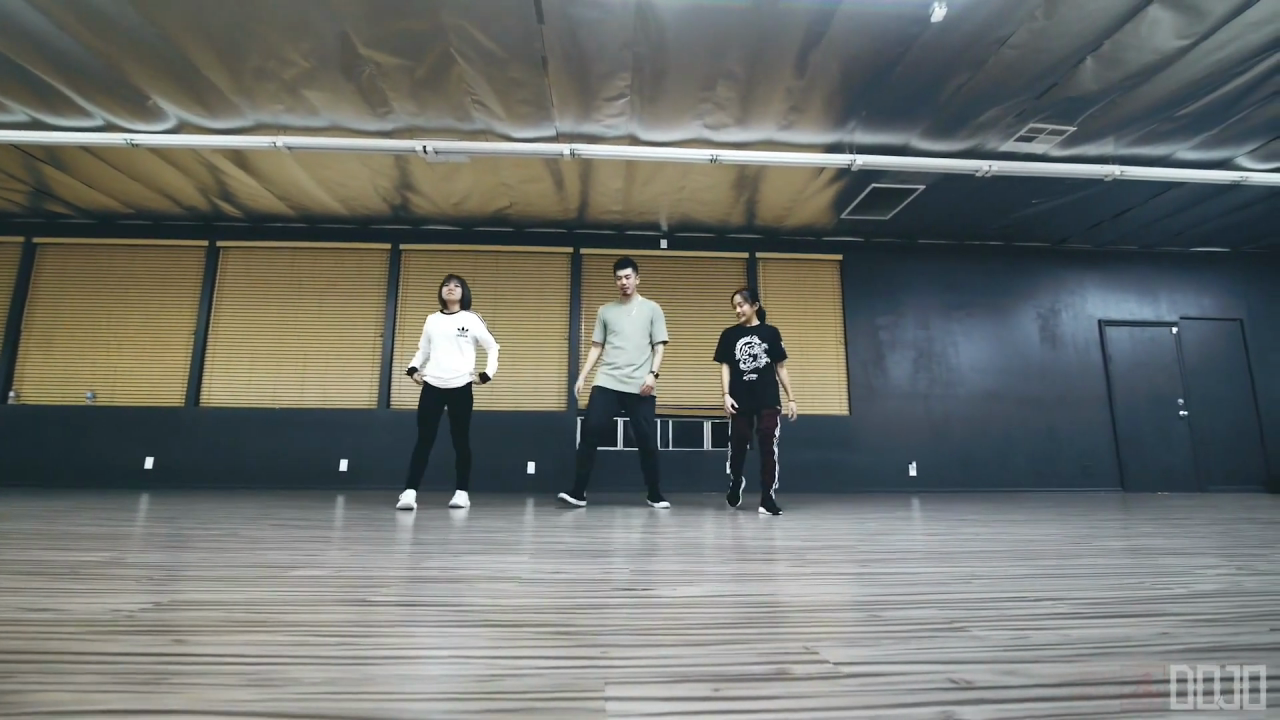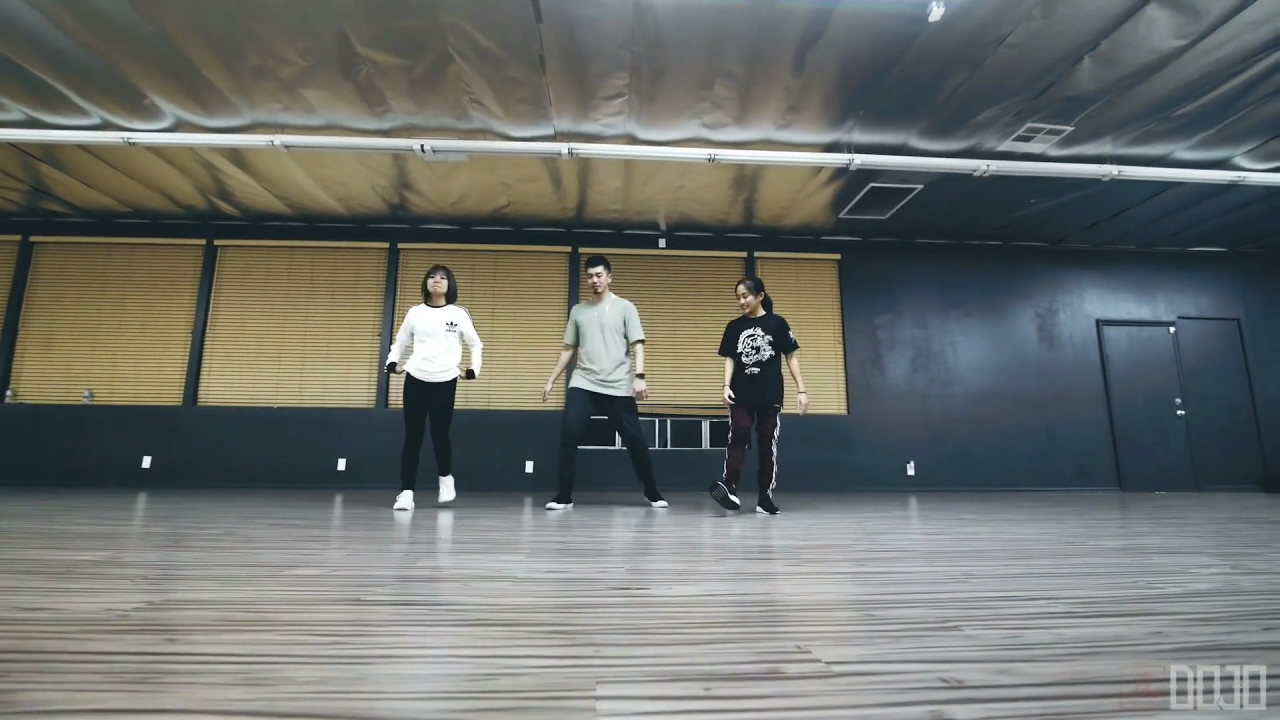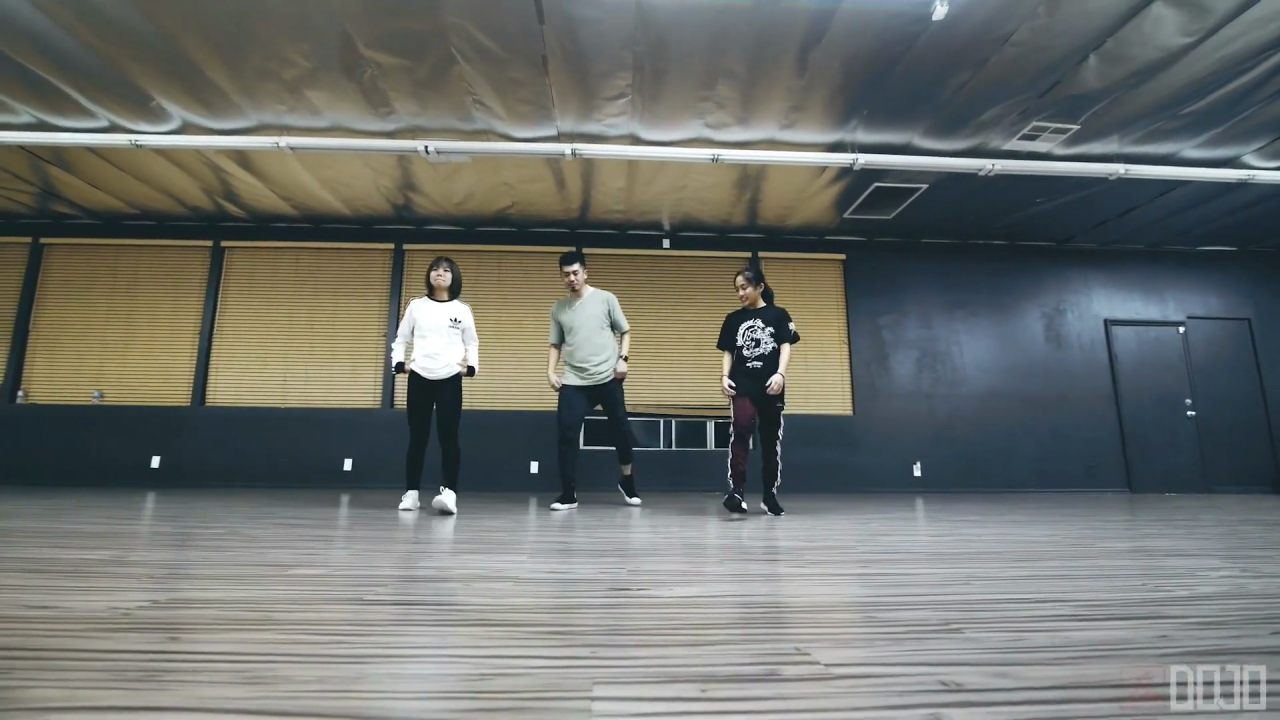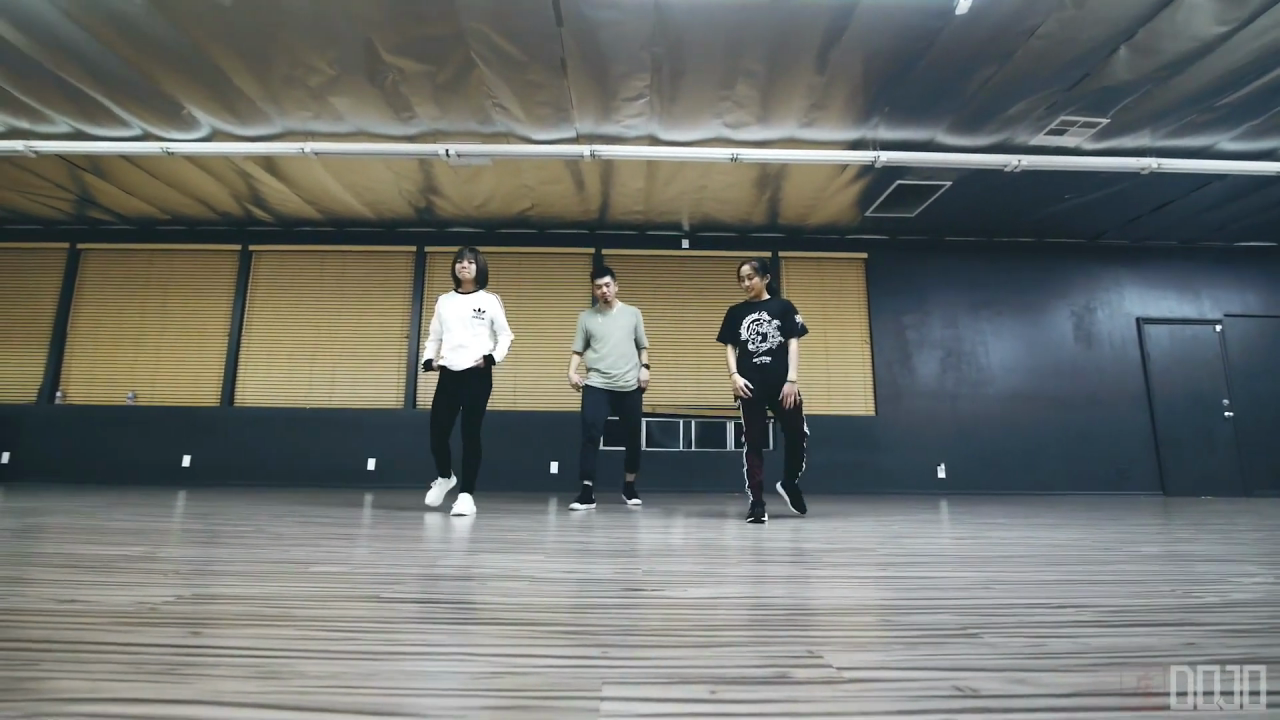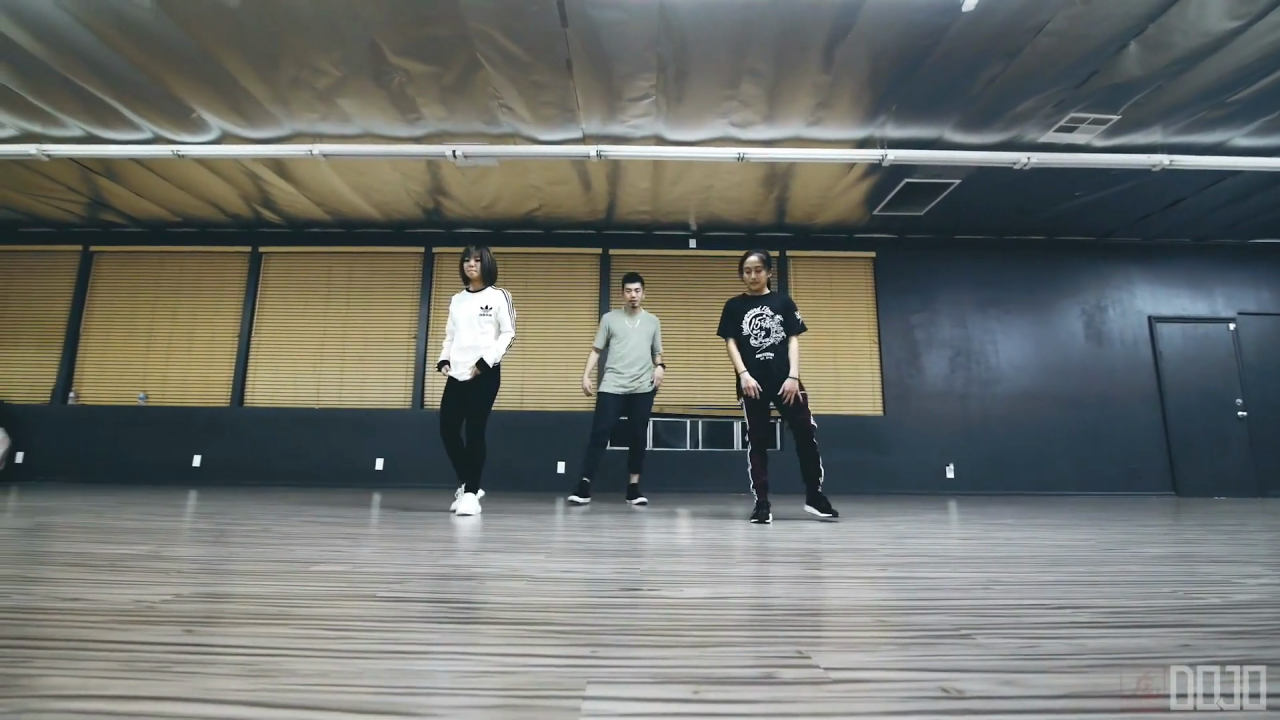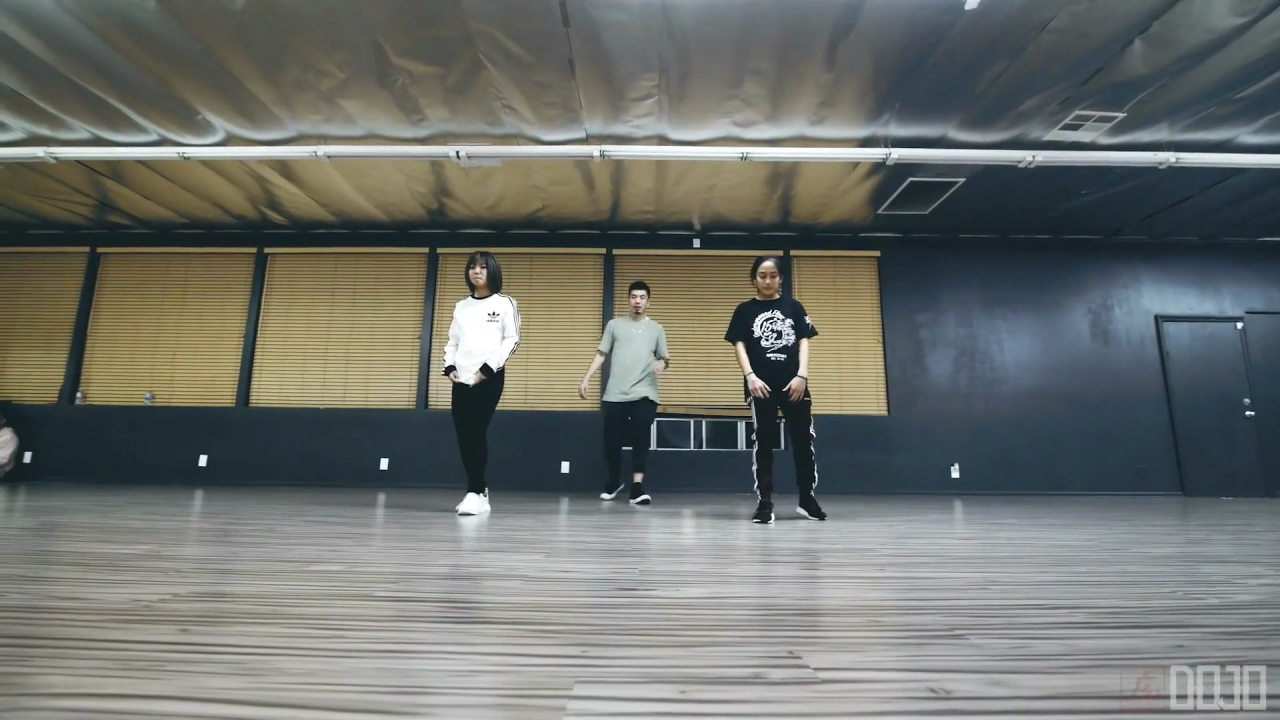
dt=0.3s
person 1, frame 1
left shoulder: (472, 319)
right shoulder: (432, 320)
left elbow: (493, 348)
right elbow: (423, 350)
left wrist: (487, 374)
right wrist: (414, 369)
left hip: (461, 387)
right hip: (432, 386)
left knee: (460, 440)
right knee: (424, 438)
left ankle: (462, 491)
right ankle: (410, 491)
person 1, frame 2
left shoulder: (459, 314)
right shoulder: (415, 313)
left elbow: (475, 345)
right elbow: (400, 342)
left wrist: (473, 370)
right wrist: (392, 363)
left hip: (445, 381)
right hip: (416, 380)
left knee: (440, 433)
right knee: (413, 436)
left ankle: (445, 476)
right ankle: (407, 492)
person 1, frame 3
left shoulder: (463, 310)
right shoulder: (416, 306)
left elbow: (472, 343)
right elbow: (401, 339)
left wrist: (471, 366)
right wrist: (399, 363)
left hip: (450, 379)
right hip: (420, 378)
left knee: (448, 435)
right knee: (418, 436)
left ankle: (448, 492)
right ankle: (412, 492)
person 1, frame 4
left shoulder: (490, 300)
right shoulder: (444, 301)
left elbow: (505, 335)
right elbow: (434, 336)
left wrist: (493, 357)
right wrist: (429, 359)
left hip: (478, 374)
right hip: (449, 373)
left knee: (470, 432)
right knee: (439, 429)
left ankle: (465, 495)
right ankle: (444, 477)
person 1, frame 5
left shoulder: (499, 296)
right shoulder: (457, 300)
left elbow: (508, 334)
left wrist: (484, 363)
right wrist: (443, 361)
left hip: (485, 374)
right hip: (457, 375)
left knee: (474, 432)
right knee: (447, 429)
left ankle: (471, 494)
right ankle: (468, 485)
person 1, frame 6
left shoulder: (504, 303)
right shoulder: (461, 307)
left elbow: (512, 340)
right elbow: (452, 343)
left wrist: (489, 367)
right wrist: (449, 367)
left hip: (490, 378)
right hip: (462, 379)
left knee: (477, 432)
right knee: (464, 436)
left ankle: (474, 494)
right ankle: (479, 494)
person 2, frame 1
left shoulder: (770, 333)
right shoulder: (729, 334)
left elbow: (780, 366)
right elbow: (725, 367)
left wrist: (790, 398)
right wrist: (726, 395)
left hip: (768, 398)
right hip: (740, 399)
left knee: (768, 444)
right knee: (738, 444)
left ankle: (768, 498)
right ankle: (736, 483)
person 2, frame 2
left shoulder: (777, 323)
right shoulder: (734, 326)
left elbow: (790, 357)
right elbow: (730, 359)
left wrist: (801, 389)
right wrist: (726, 386)
left hip: (770, 392)
right hip: (741, 390)
left knee: (768, 443)
right knee: (737, 435)
left ankle: (765, 498)
right ankle: (729, 484)
person 2, frame 3
left shoulder: (778, 315)
right shoulder: (733, 319)
left elbow: (786, 347)
right elbow: (728, 352)
left wrist: (780, 374)
right wrist: (725, 376)
left hip: (770, 386)
right hip: (742, 384)
left knee: (771, 441)
right knee: (741, 429)
left ankle: (770, 496)
right ankle: (736, 490)
person 2, frame 4
left shoulder: (783, 307)
right shoulder: (736, 312)
left elbow: (793, 343)
right elbow: (730, 348)
left wrist: (792, 379)
right wrist: (735, 375)
left hip: (780, 383)
right hip: (749, 385)
left knee: (797, 434)
right knee: (754, 441)
left ankle: (789, 484)
right ankle: (756, 503)
person 2, frame 5
left shoulder: (783, 302)
right shoulder: (734, 306)
left elbow: (793, 339)
right elbow: (731, 343)
left wrist: (794, 375)
right wrist: (743, 374)
left hip: (784, 379)
right hip: (753, 382)
left knee: (806, 432)
right knee: (758, 441)
left ankle: (815, 495)
right ankle: (761, 503)
person 2, frame 6
left shoulder: (794, 307)
right shoulder: (745, 310)
left elbow: (804, 342)
right elbow: (739, 346)
left wrist: (801, 375)
right wrist: (750, 376)
left hip: (793, 382)
right hip: (761, 384)
left knee: (803, 439)
right knee: (764, 441)
left ankle: (807, 498)
right ankle: (764, 503)
person 3, frame 1
left shoulder: (652, 309)
right shoulder: (605, 311)
left elbow: (659, 345)
right elbow: (596, 347)
left wrist: (653, 374)
right wrist: (581, 377)
left hip: (639, 386)
right hip: (607, 382)
left knee: (646, 438)
right knee: (590, 430)
left ankle: (654, 493)
right ankle: (578, 489)
person 3, frame 2
left shoulder: (625, 307)
right shoulder: (577, 311)
left elbow: (636, 344)
right elbow: (569, 348)
left wrist: (639, 376)
right wrist: (551, 379)
left hip: (618, 387)
right hip: (582, 385)
left knee: (635, 438)
right knee: (569, 435)
left ankle: (651, 490)
right ankle: (564, 495)
person 3, frame 3
left shoulder: (606, 299)
right shoulder: (558, 308)
left elbow: (625, 331)
right elbow: (555, 345)
left wrist: (622, 358)
right wrist: (551, 372)
left hip: (607, 376)
right hip: (574, 381)
left knee: (621, 428)
right knee: (567, 433)
left ankle: (627, 481)
right ankle: (568, 493)
person 3, frame 4
left shoulder: (632, 313)
right shoulder: (586, 318)
left elbow: (643, 347)
right elbow: (578, 351)
left wrist: (644, 367)
right wrist: (572, 371)
left hip: (630, 386)
right hip: (597, 384)
left knee: (632, 438)
right knee: (590, 433)
left ankle: (629, 487)
right ankle: (586, 492)
person 3, frame 5
left shoulder: (653, 321)
right shoulder: (609, 319)
left elbow: (657, 352)
right elbow: (596, 350)
left wrist: (659, 366)
right wrist: (586, 375)
left hip: (643, 389)
right hip: (612, 386)
left knee: (638, 438)
right knee: (599, 434)
left ankle: (633, 488)
right ankle: (584, 485)
person 3, frame 6
left shoulder: (656, 329)
right shoulder: (614, 325)
left elbow: (665, 359)
right elbow: (601, 354)
left wrist: (662, 363)
right wrist: (586, 378)
left hip: (644, 393)
right hip: (615, 393)
left knee: (640, 439)
right knee: (612, 440)
left ankle: (637, 487)
right ankle: (614, 481)
